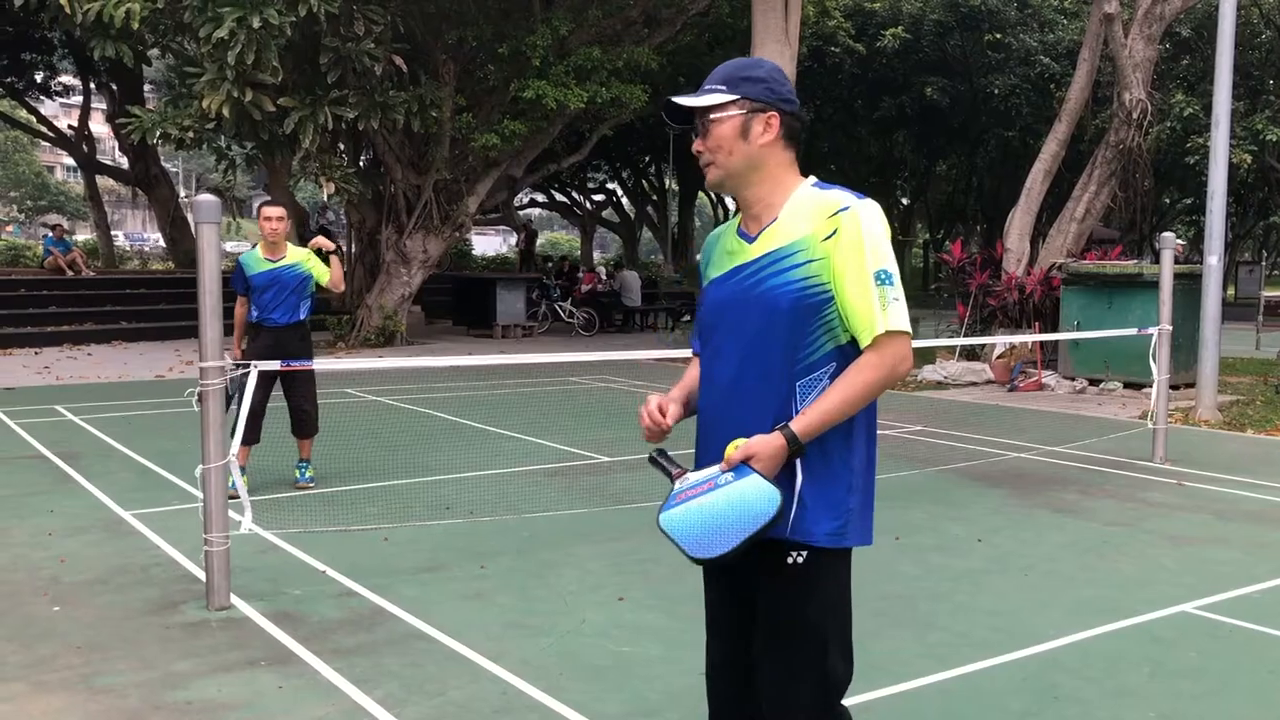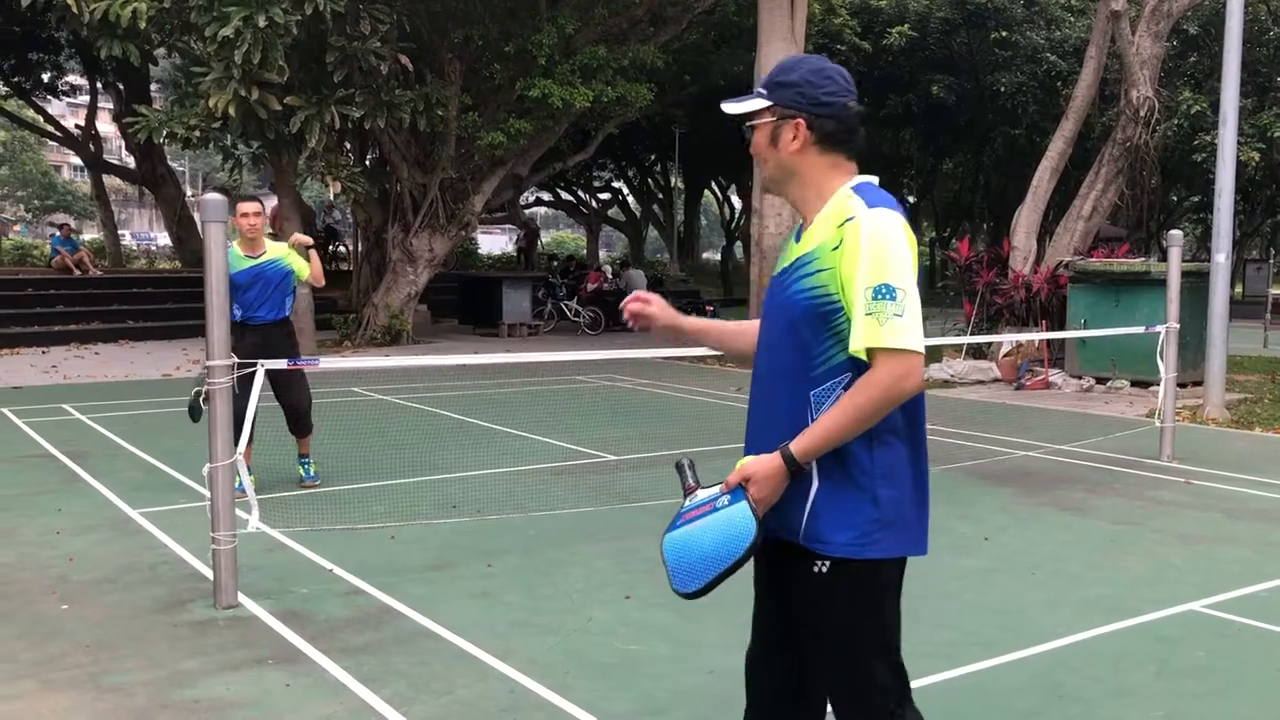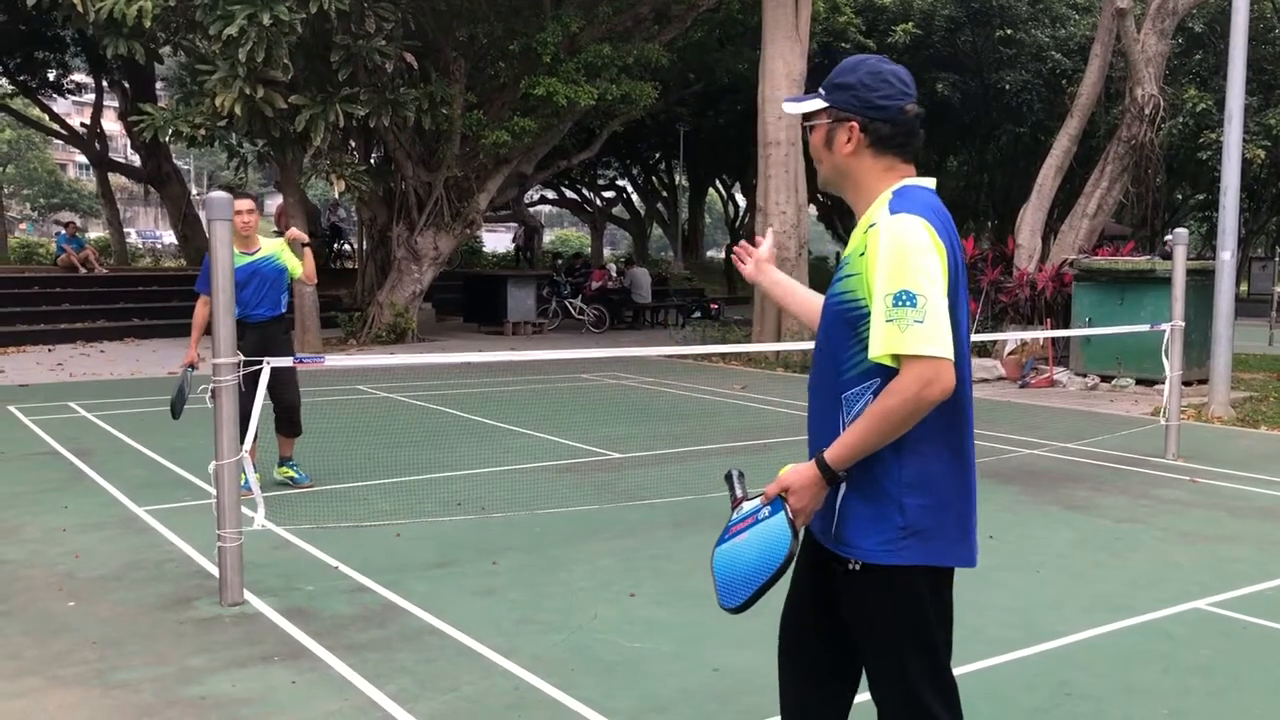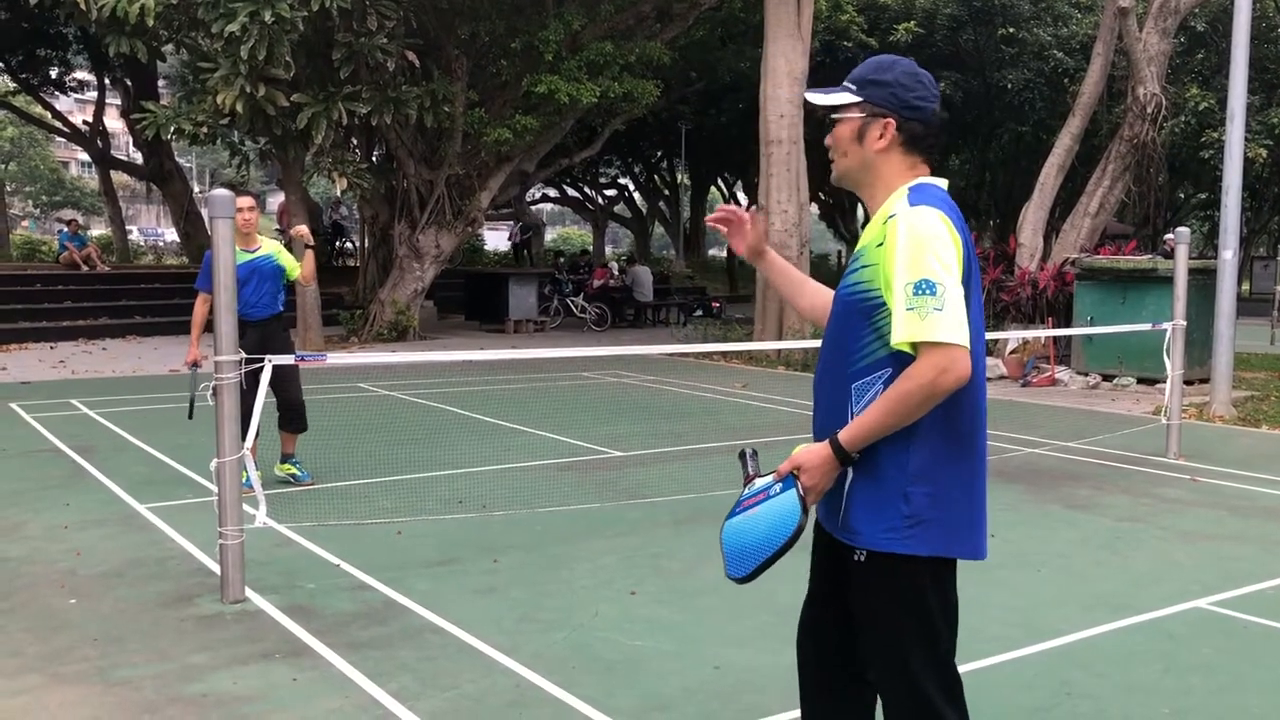
dt=0.3s
person 1, frame 1
left shoulder: (846, 219)
right shoulder: (719, 243)
left elbow: (892, 352)
left wrist: (787, 438)
right wrist: (673, 403)
left hip: (808, 512)
person 1, frame 2
left shoulder: (870, 226)
right shoulder: (804, 233)
left elbow: (900, 370)
left wrist: (788, 459)
right wrist: (680, 324)
left hip: (849, 518)
right hip: (789, 512)
person 1, frame 3
left shoulder: (901, 228)
right shoulder: (886, 223)
left elbow: (930, 377)
left wrist: (823, 468)
right wrist: (767, 277)
left hip: (897, 522)
right hip: (847, 513)
right knee: (807, 655)
person 1, frame 4
left shoulder: (917, 220)
right shoulder: (893, 222)
left elbow: (947, 364)
left wrist: (838, 448)
right wrist: (762, 256)
left hip: (901, 512)
right hip: (856, 505)
right knee: (826, 654)
person 2, frame 1
left shoulder: (305, 257)
right shoulder: (246, 261)
left elbow: (337, 286)
right elbow: (242, 304)
left wrist: (332, 252)
right wrist: (237, 344)
left hip: (295, 338)
right hip: (260, 339)
left knee: (304, 406)
right knee: (250, 407)
left ankle: (304, 465)
right ankle: (239, 472)
person 2, frame 2
left shoulder: (284, 252)
right shoulder: (226, 259)
left elbow: (318, 281)
left wrist: (310, 247)
left hip: (280, 335)
right hip: (245, 338)
left knee: (298, 402)
right knee: (241, 408)
left ankle: (305, 460)
right ankle: (243, 472)
person 2, frame 3
left shoulder: (278, 248)
left elbow: (310, 278)
right elbow: (205, 303)
left wrist: (305, 244)
right wrist: (193, 346)
left hip: (277, 332)
right hip: (242, 336)
left knee: (289, 402)
right knee: (243, 407)
left ankle: (286, 464)
right ankle: (249, 471)
person 2, frame 4
left shoulder: (275, 248)
right shoulder: (217, 255)
left elbow: (306, 279)
right elbow: (204, 301)
left wrist: (309, 245)
right wrist: (194, 345)
left hip: (275, 330)
right hip: (241, 334)
left knee: (292, 399)
right knee: (245, 405)
left ankle: (287, 462)
right ankle: (250, 469)
